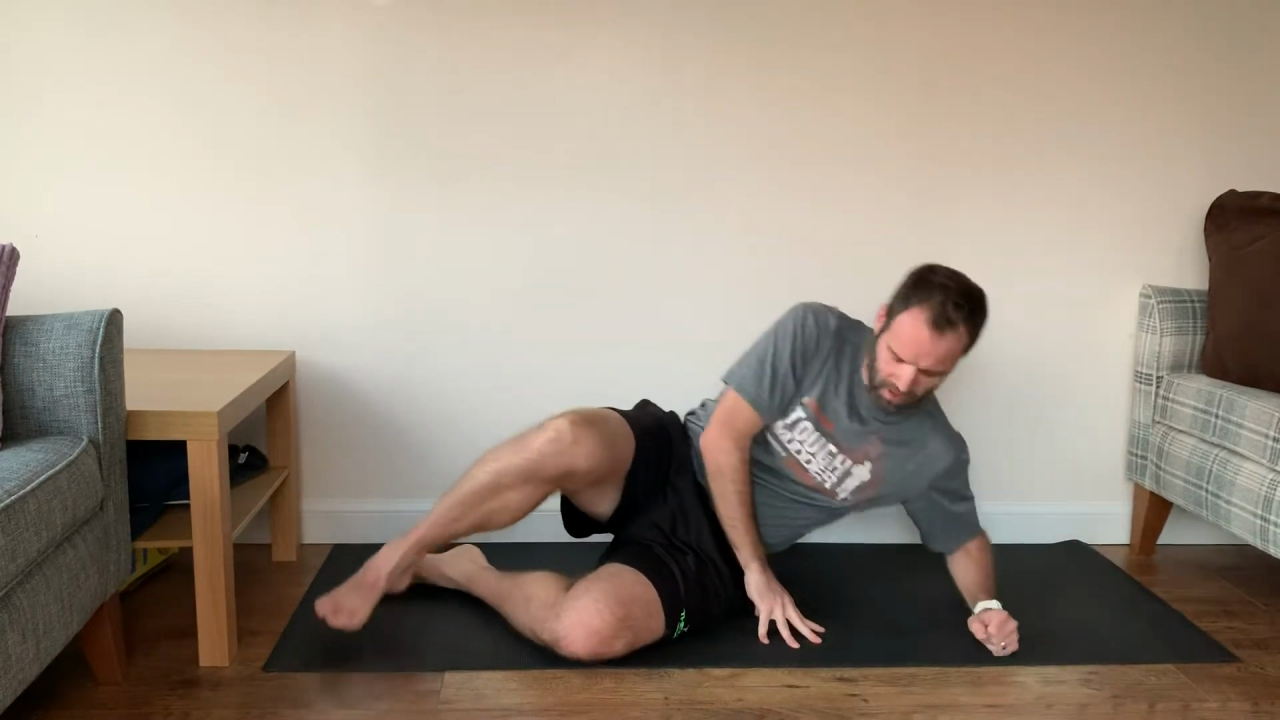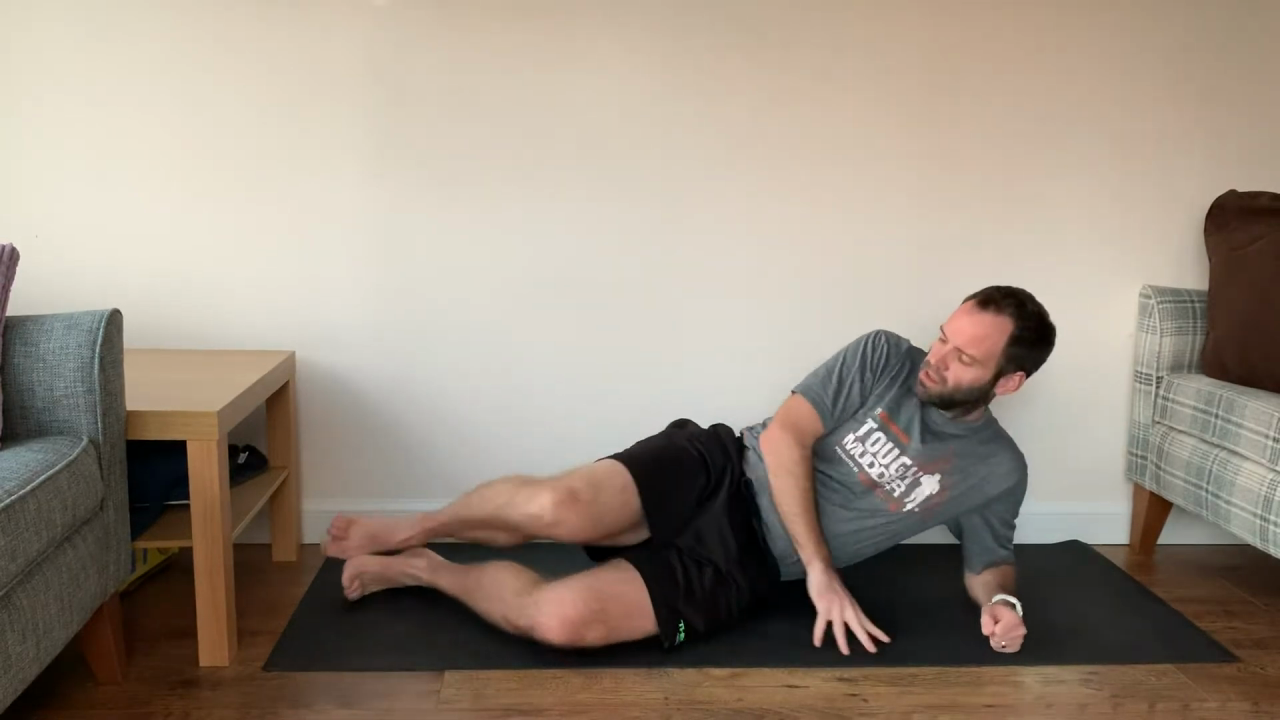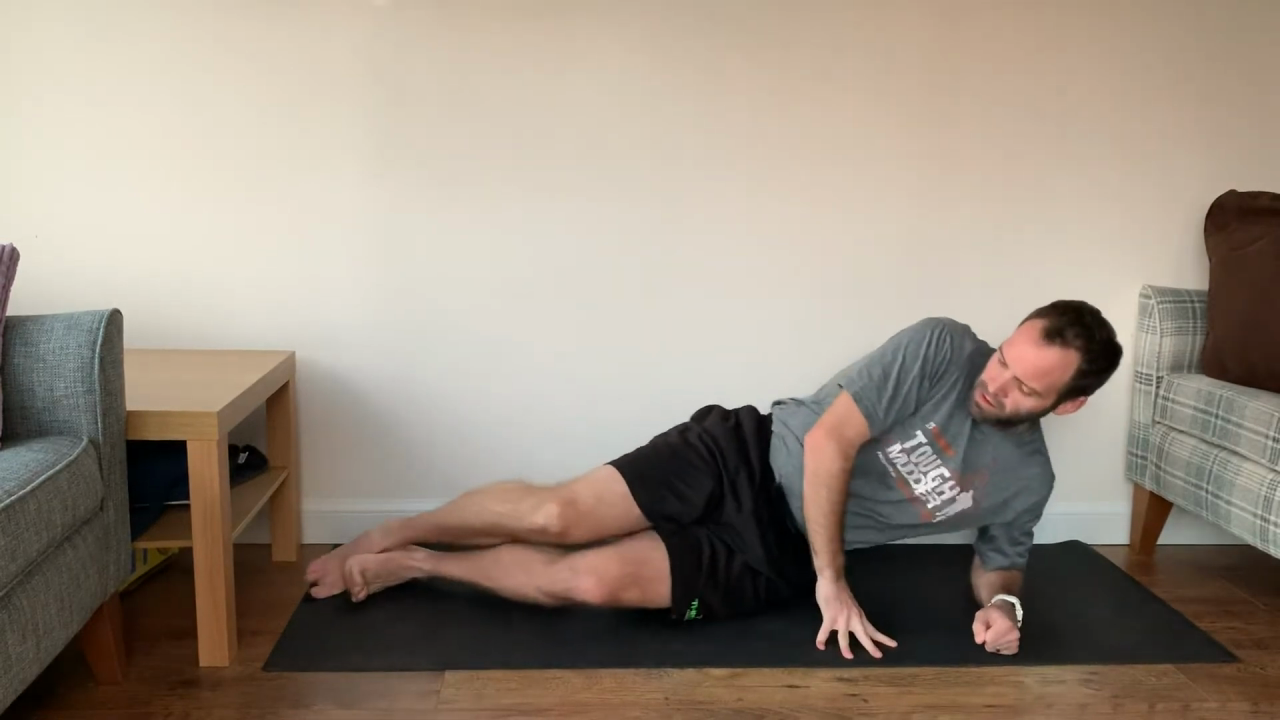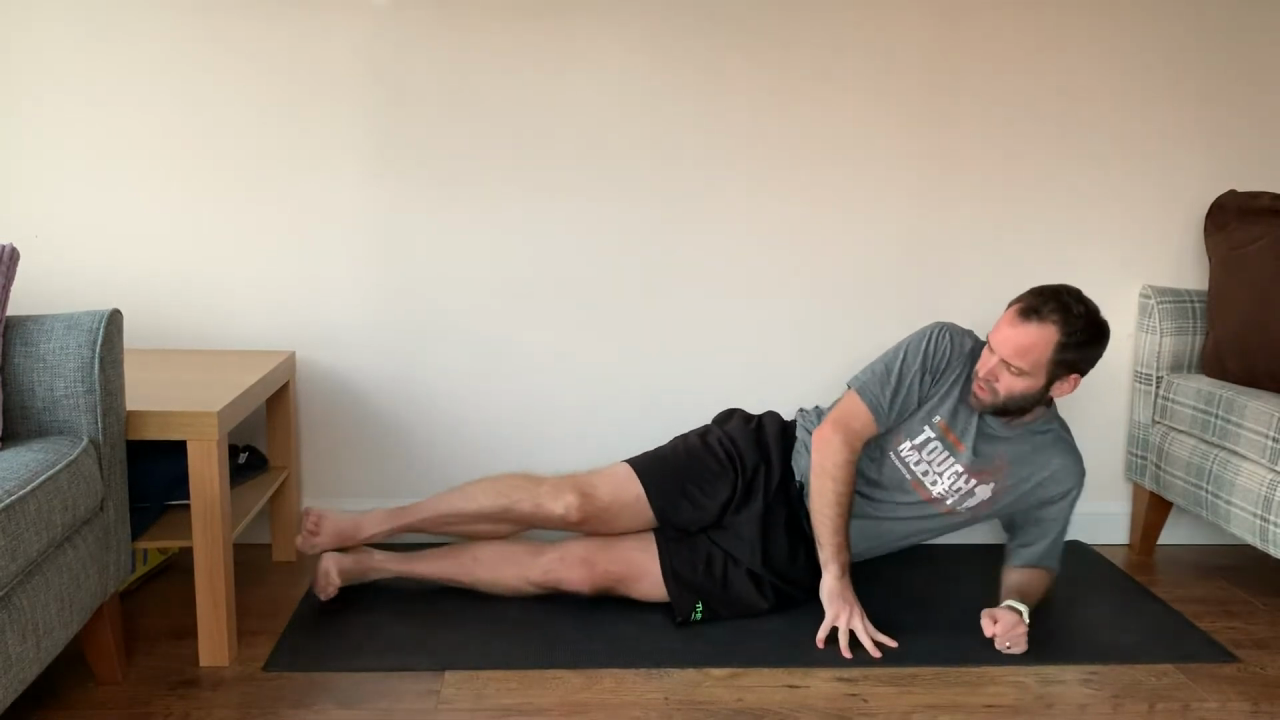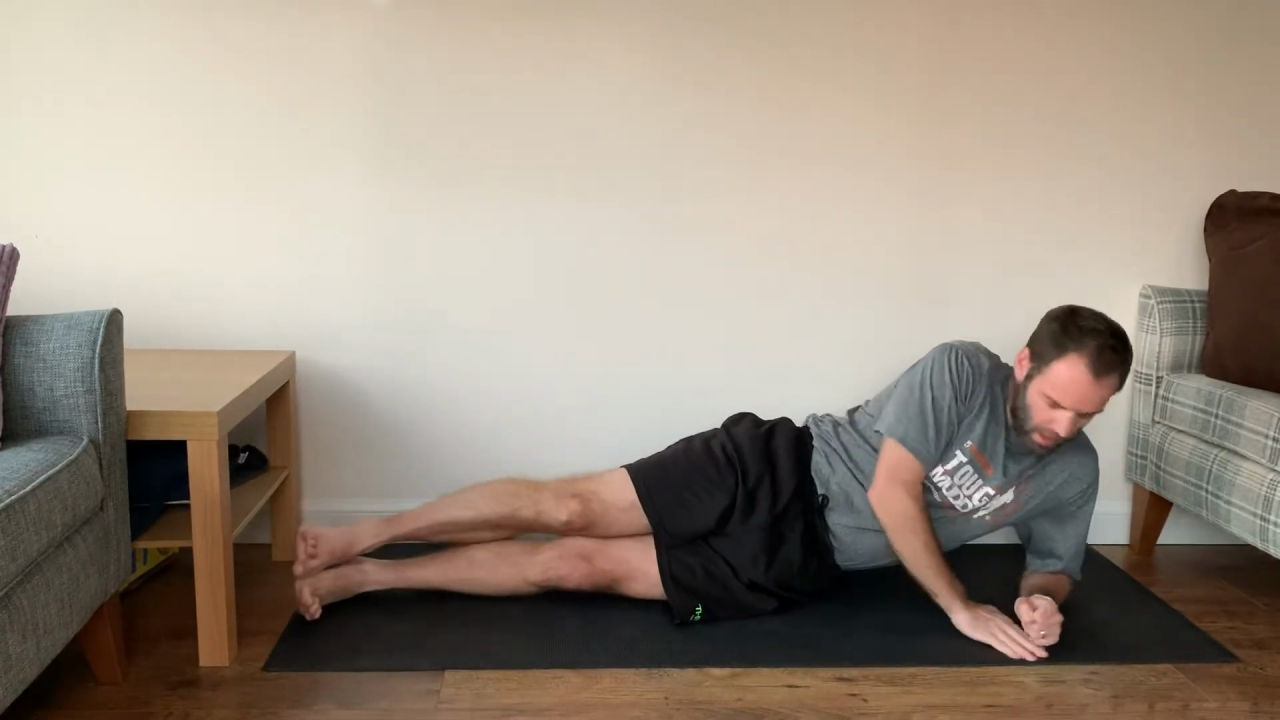
dt=0.5s
person 1, frame 1
left shoulder: (934, 450)
right shoulder: (811, 331)
left elbow: (962, 541)
right elbow: (722, 440)
left wrist: (986, 605)
right wrist: (758, 573)
left hip: (705, 547)
right hip: (668, 462)
left knee: (586, 632)
right knee: (570, 439)
left ankle: (460, 568)
right ankle: (398, 557)
person 1, frame 2
left shoulder: (998, 470)
right shoulder: (883, 355)
left elbow: (988, 562)
right elbow: (786, 434)
left wrist: (1001, 602)
right wrist: (822, 573)
left hip: (739, 563)
right hip: (720, 471)
left knee: (561, 618)
right knee: (556, 508)
left ankle: (423, 572)
right ankle: (411, 531)
person 1, frame 3
left shoulder: (1026, 477)
right shoulder: (940, 346)
left elbow: (1000, 561)
right elbow: (828, 442)
left wrist: (1002, 604)
right wrist: (834, 582)
left hip: (772, 552)
right hip: (745, 457)
left knee: (595, 578)
right knee: (555, 516)
left ankle: (414, 566)
right ankle: (387, 535)
person 1, frame 4
left shoulder: (1053, 470)
right shoulder: (943, 349)
left elbow: (1034, 561)
right elbow: (838, 434)
left wrist: (1016, 606)
right wrist: (836, 578)
left hip: (777, 562)
right hip: (764, 463)
left knee: (580, 568)
right knee: (572, 502)
left ankle: (371, 567)
right ankle: (366, 525)
person 1, frame 5
left shoulder: (1074, 473)
right shoulder: (961, 370)
left elbow: (1055, 564)
right elbow: (890, 489)
left wrist: (1039, 604)
right wrist: (963, 610)
left hip: (795, 561)
right hip: (775, 469)
left knee: (576, 565)
right knee: (568, 507)
left ankle: (362, 579)
right ankle: (363, 538)
